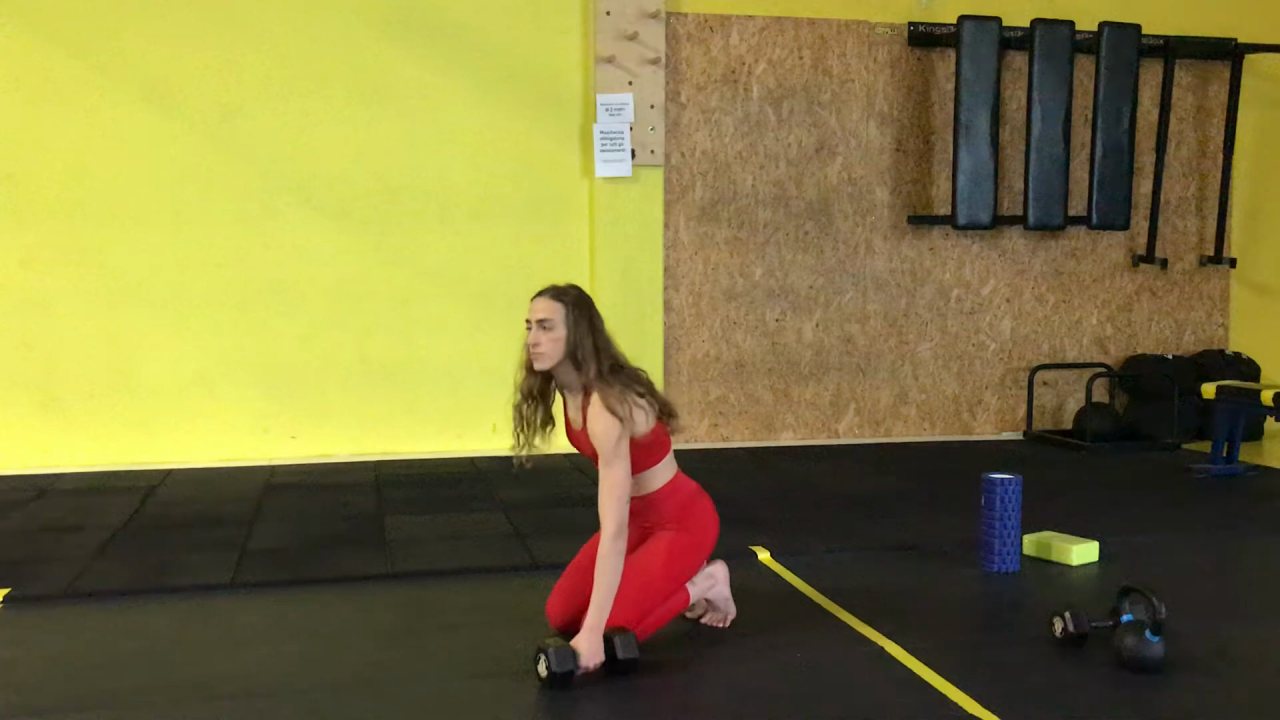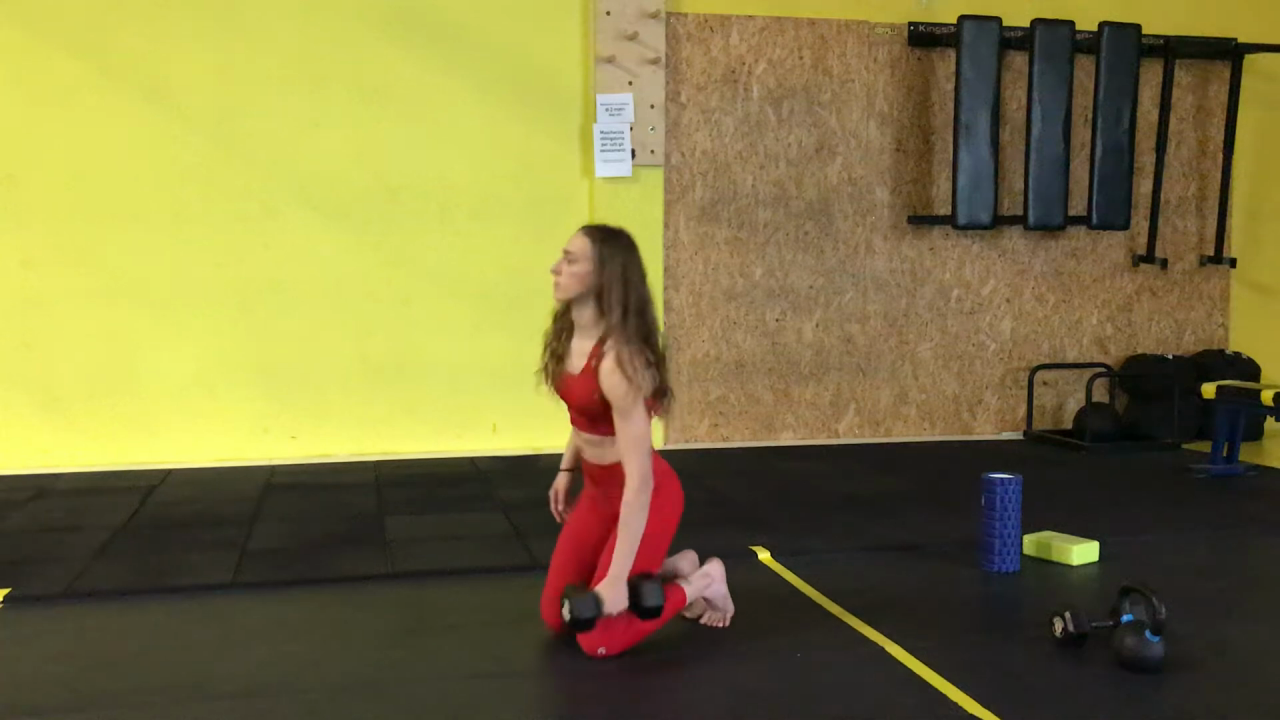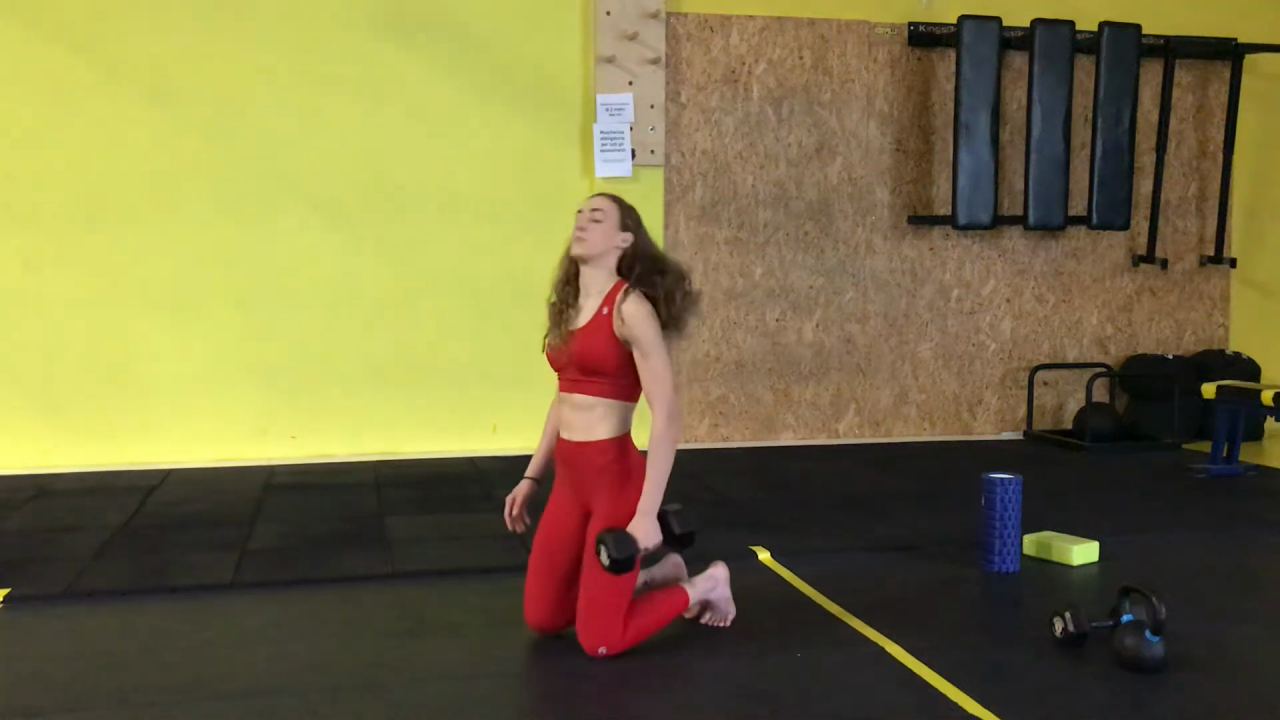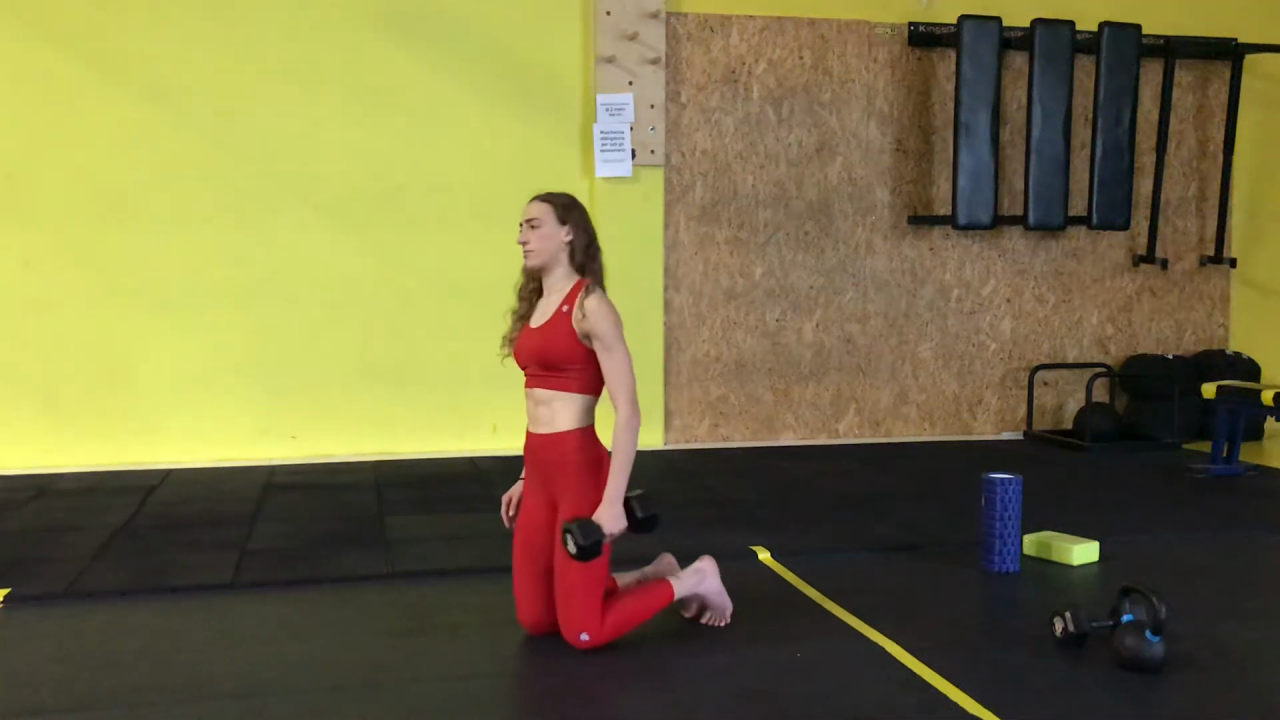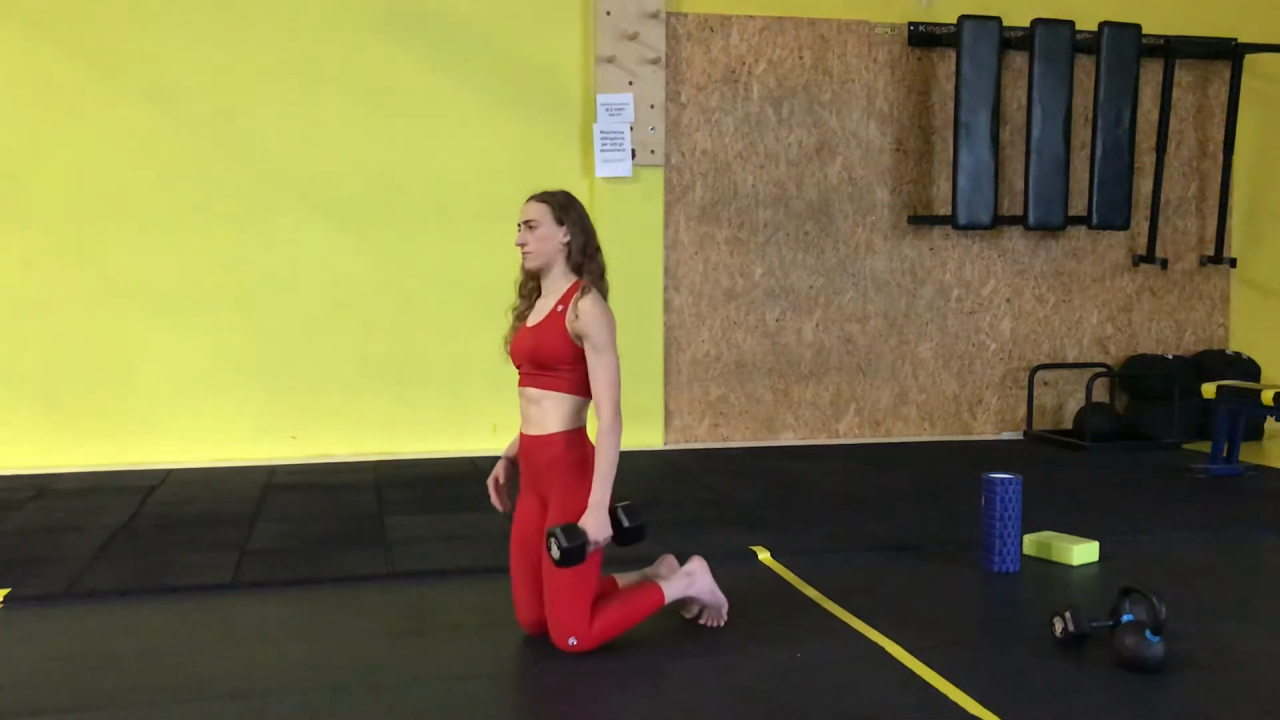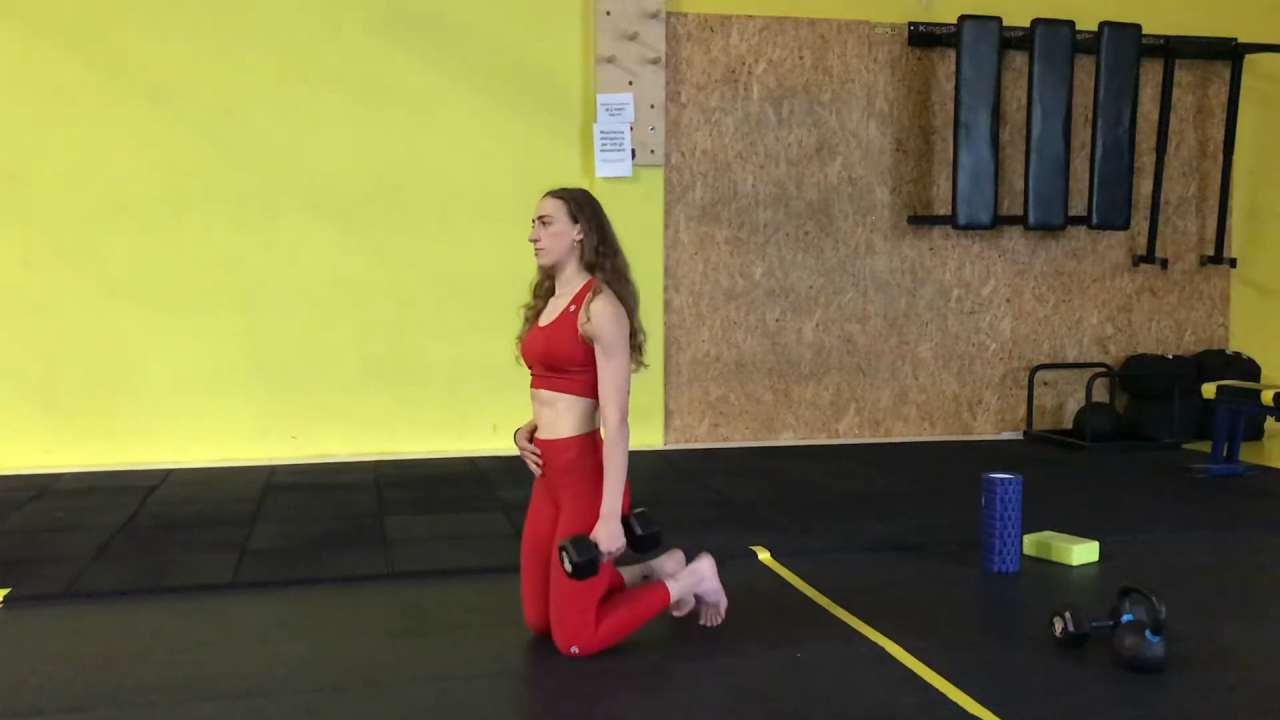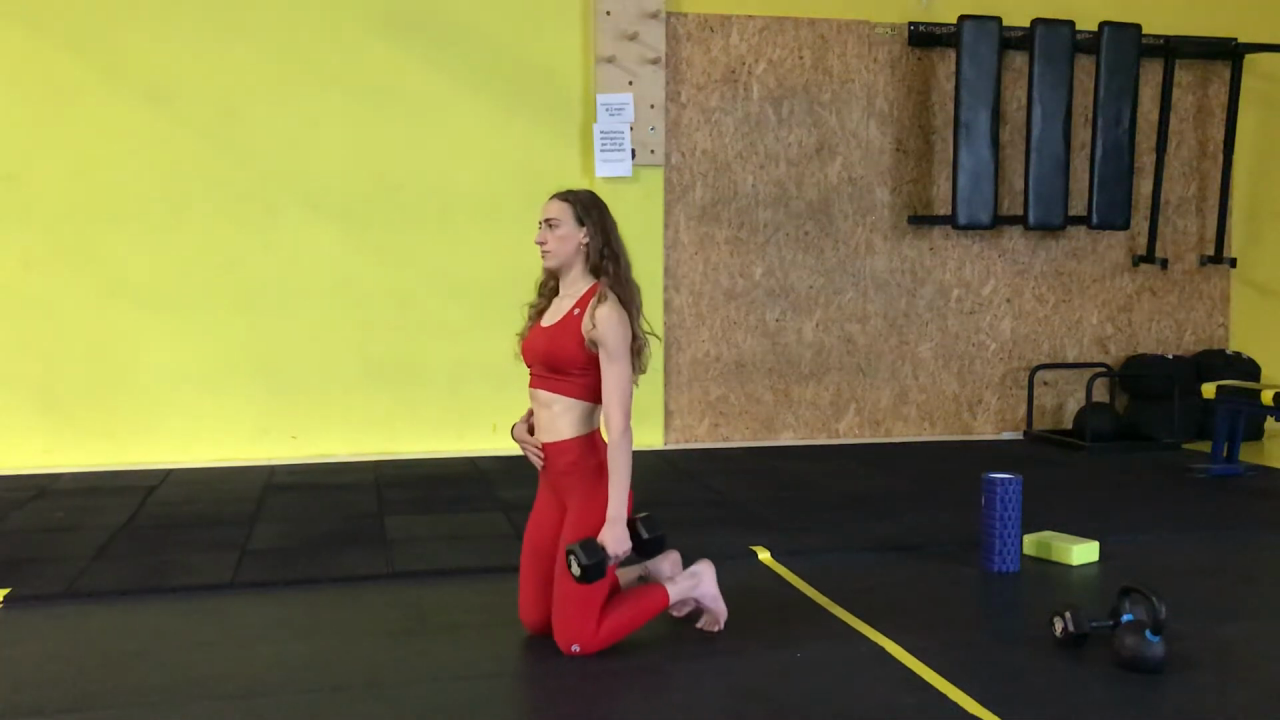
dt=0.4s
person 1, frame 1
left shoulder: (605, 405)
right shoulder: (569, 385)
left elbow: (614, 528)
left wrist: (594, 632)
left hip: (682, 523)
right hip: (640, 517)
left knee: (603, 639)
right knee: (560, 616)
left ankle: (704, 584)
right ankle: (674, 577)
person 1, frame 2
left shoulder: (617, 358)
right shoulder: (570, 329)
left elbow: (639, 478)
left wrist: (617, 579)
right wrist: (567, 468)
left hip: (643, 499)
right hip: (597, 488)
left knee: (598, 639)
right knee: (555, 616)
left ankle: (701, 582)
right ankle: (671, 570)
person 1, frame 3
left shoulder: (631, 307)
right shoulder: (569, 305)
left elbow: (667, 416)
left wrist: (647, 513)
right wrist: (531, 477)
left hip: (616, 475)
right hip: (569, 477)
left knee: (599, 641)
right knee: (541, 617)
left ankle: (705, 584)
right ankle: (657, 575)
person 1, frame 4
left shoulder: (589, 305)
right shoulder: (535, 305)
left elbow: (628, 410)
left wrist: (614, 500)
right wrist: (524, 477)
left hip: (581, 468)
right hip: (541, 470)
left knee: (582, 631)
right knee: (534, 619)
left ankle: (693, 580)
right ankle: (653, 575)
person 1, frame 5
left shoulder: (586, 306)
right shoulder: (534, 303)
left elbow: (608, 416)
left wrist: (598, 506)
right wrist: (509, 456)
left hip: (572, 470)
right hip: (536, 472)
left knee: (570, 634)
right knee: (533, 620)
left ankle: (686, 582)
right ankle: (651, 575)
person 1, frame 6
left shoulder: (600, 306)
right shoulder: (548, 303)
left elbow: (615, 419)
left wrist: (611, 515)
right wrist: (526, 431)
left hip: (586, 474)
right hip: (549, 476)
left knee: (574, 638)
right knee: (539, 620)
left ankle: (689, 579)
right ankle: (656, 570)
person 1, frame 7
left shoulder: (603, 310)
right shoulder: (550, 303)
left elbow: (618, 424)
left wrist: (616, 519)
right wrist: (524, 424)
left hip: (590, 476)
right hip: (553, 477)
left knee: (575, 637)
right knee: (535, 619)
left ankle: (689, 584)
right ankle: (654, 570)
